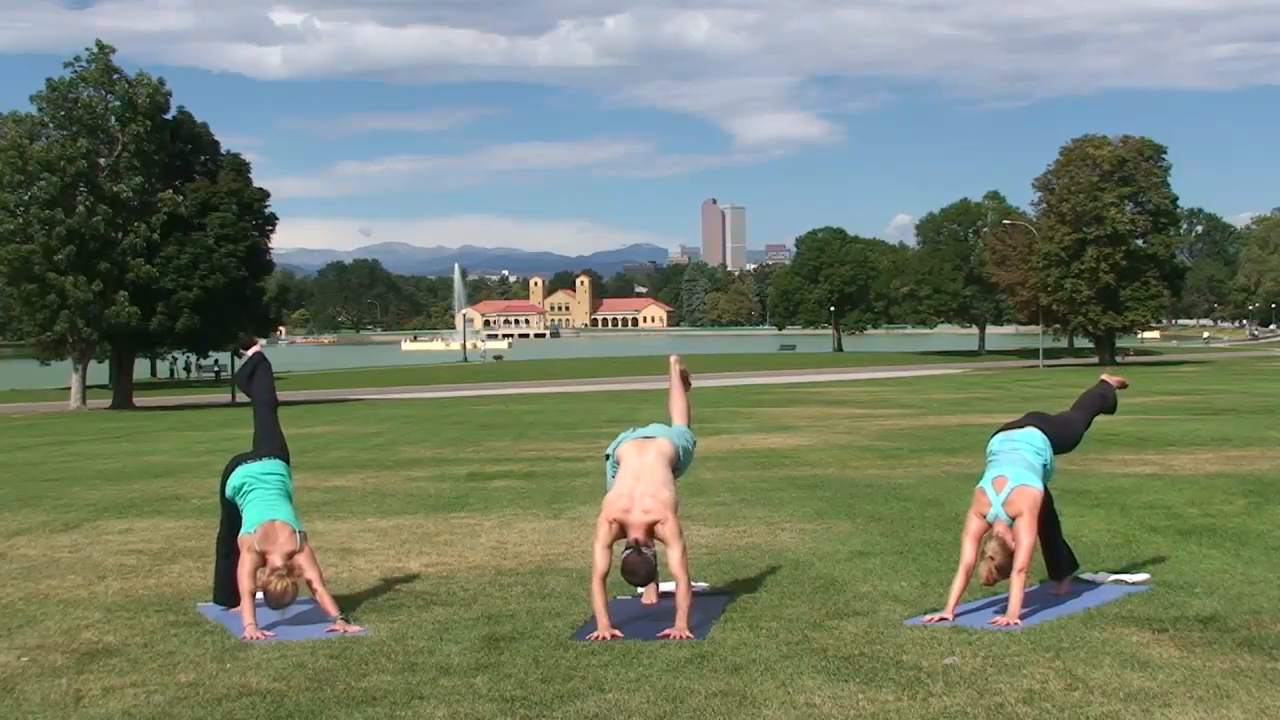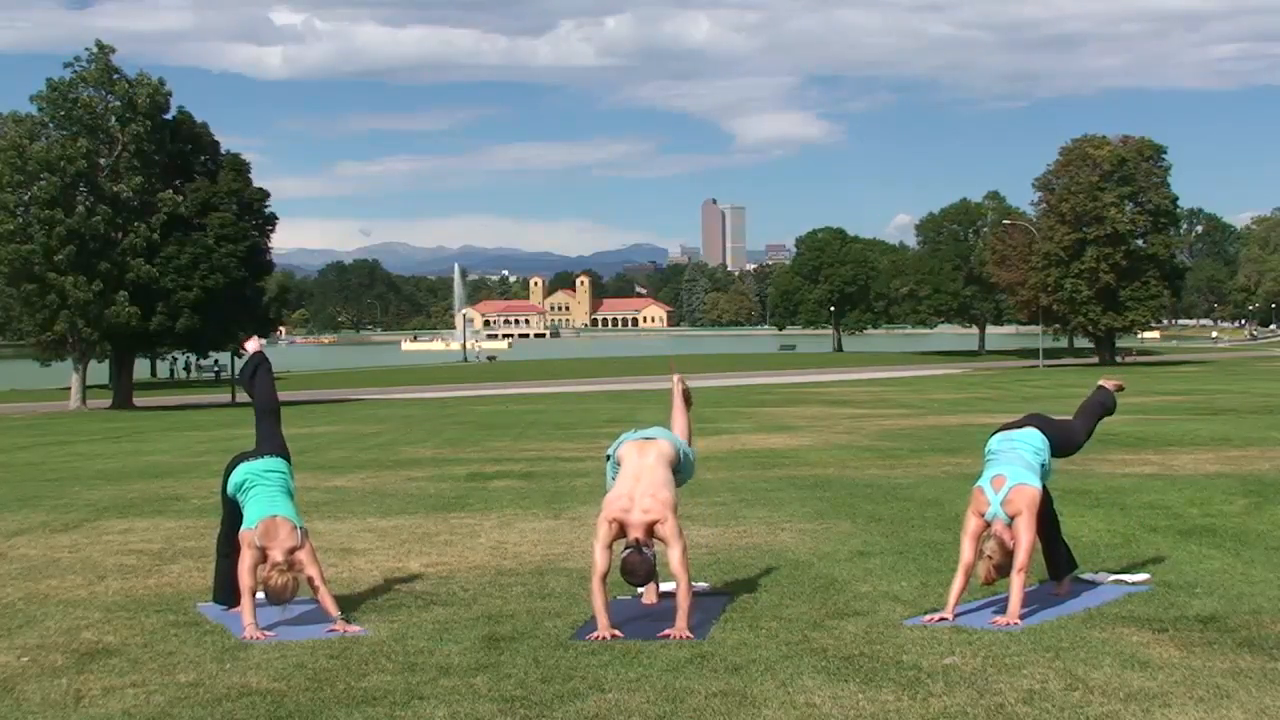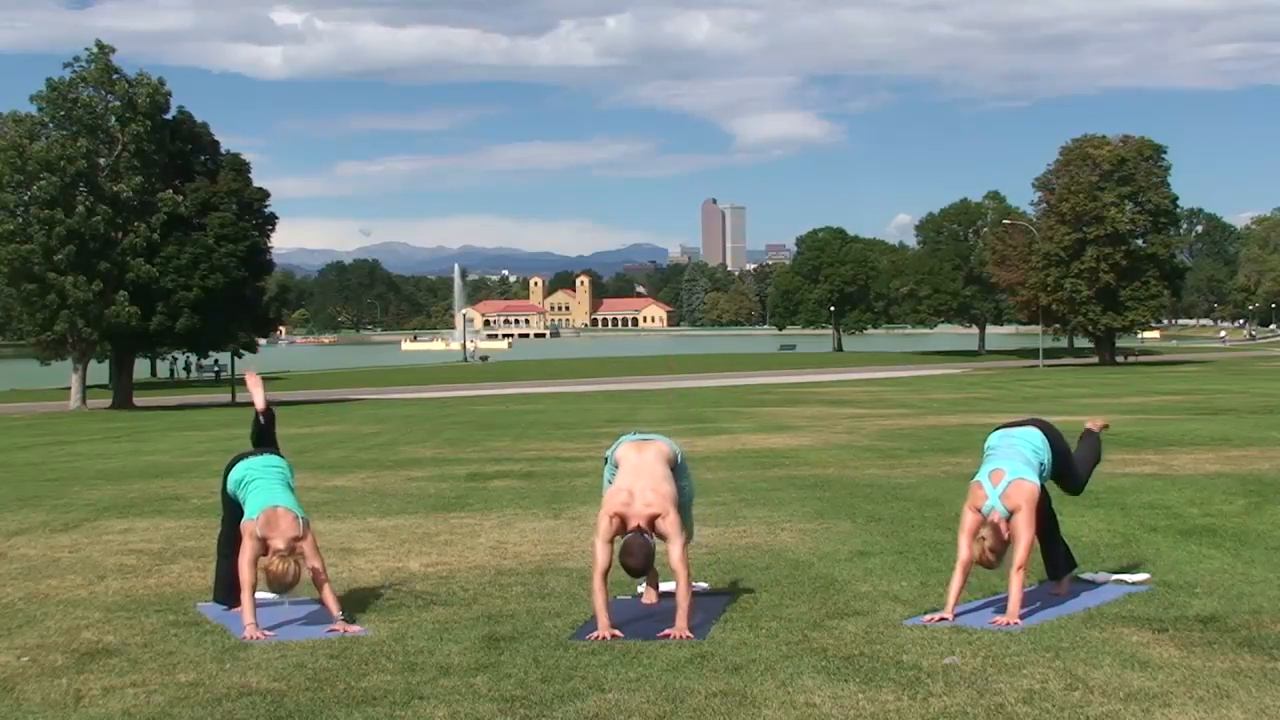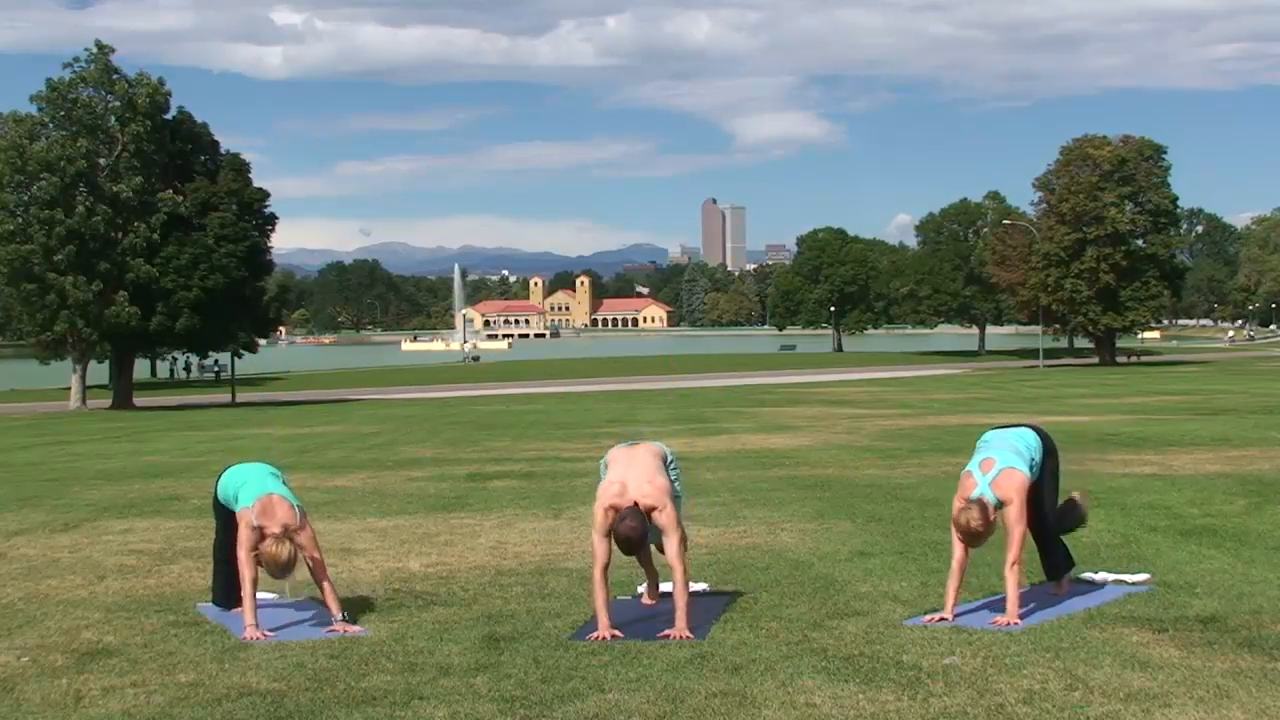
dt=0.5s
person 1, frame 1
left shoulder: (297, 544)
right shoulder: (251, 545)
left elbow: (318, 586)
right elbow: (246, 592)
left wrist: (339, 619)
right wrist: (250, 627)
left hip: (273, 467)
right hip: (240, 475)
left knee: (266, 411)
right knee: (229, 540)
left ankle: (255, 359)
right ankle: (225, 600)
person 1, frame 2
left shoulder: (298, 542)
right shoulder: (252, 541)
left elbow: (318, 584)
right elbow: (253, 588)
left wrist: (339, 619)
right wrist: (250, 626)
left hip: (274, 466)
right hip: (242, 473)
left knee: (269, 417)
right knee: (230, 541)
left ankle: (255, 355)
right ankle: (226, 600)
person 1, frame 3
left shoulder: (301, 533)
right shoulder: (254, 534)
left elbow: (321, 577)
right elbow: (247, 584)
left wrist: (339, 617)
right wrist: (250, 626)
left hip: (274, 465)
right hip: (239, 472)
right knee: (231, 542)
left ankle: (261, 409)
right ankle: (227, 600)
person 1, frame 4
left shoulder: (298, 525)
right shoulder: (250, 521)
left elbow: (321, 575)
right elbow: (247, 579)
left wrist: (339, 618)
right wrist: (250, 626)
right hip: (230, 481)
right knee: (228, 548)
right ankle: (228, 600)
person 2, frame 1
left shoulder: (664, 518)
right shoulder: (610, 519)
left elbow: (682, 577)
right elbow: (598, 577)
left wrist: (682, 625)
right wrist: (603, 625)
left hip: (667, 444)
right hip: (624, 447)
left knee: (681, 430)
left ankle: (675, 369)
right ankle: (651, 584)
person 2, frame 2
left shoulder: (664, 519)
right shoulder: (610, 519)
left elbow: (682, 578)
right elbow: (598, 577)
left wrist: (682, 625)
right wrist: (603, 625)
left hip: (666, 446)
right hip: (625, 447)
left knee: (684, 446)
left ankle: (678, 389)
right ankle: (651, 582)
person 2, frame 3
left shoulder: (665, 514)
right shoulder: (610, 515)
left elbow: (681, 573)
right elbow: (599, 574)
left wrist: (681, 625)
right wrist: (603, 625)
left hip: (667, 451)
right hip: (621, 451)
left knee: (682, 536)
right ankle: (651, 578)
person 2, frame 4
left shoulder: (661, 505)
right shoulder: (605, 507)
left elbow: (678, 567)
right elbow: (599, 570)
left wrist: (681, 625)
right wrist: (603, 625)
left knee: (666, 542)
right knee: (634, 541)
right ankle: (651, 578)
person 3, frame 1
left shoulder: (1023, 507)
right shoulder: (980, 511)
left elbow: (1020, 569)
right elbow: (965, 566)
left wrist: (1012, 614)
right wrist: (948, 610)
left hip: (1040, 436)
right hip: (1004, 440)
left knee: (1079, 416)
right knee: (1044, 518)
left ankle: (1107, 385)
right ankle: (1063, 573)
person 3, frame 2
left shoulder: (1022, 506)
right shoulder: (977, 509)
left elbow: (1019, 568)
right elbow: (964, 564)
left wrist: (1013, 614)
right wrist: (948, 610)
left hip: (1038, 437)
right hip: (1002, 440)
left knee: (1081, 426)
right knee: (1043, 518)
left ankle: (1105, 391)
right ankle: (1062, 574)
person 3, frame 3
left shoulder: (1020, 500)
right shoulder: (974, 504)
left elbow: (1019, 565)
right elbow: (962, 561)
left wrist: (1012, 614)
right wrist: (948, 609)
left hip: (1041, 439)
left knee: (1074, 484)
right knee: (1043, 518)
left ankle: (1091, 434)
right ankle: (1062, 573)
person 3, frame 4
left shoulder: (1010, 492)
right shoulder: (963, 497)
left elbow: (1012, 560)
right elbow: (958, 559)
left wrist: (1012, 613)
right wrist: (947, 610)
left hip: (1034, 443)
left knee: (1048, 525)
right knee: (1037, 524)
left ankle: (1075, 507)
right ankle: (1061, 573)
